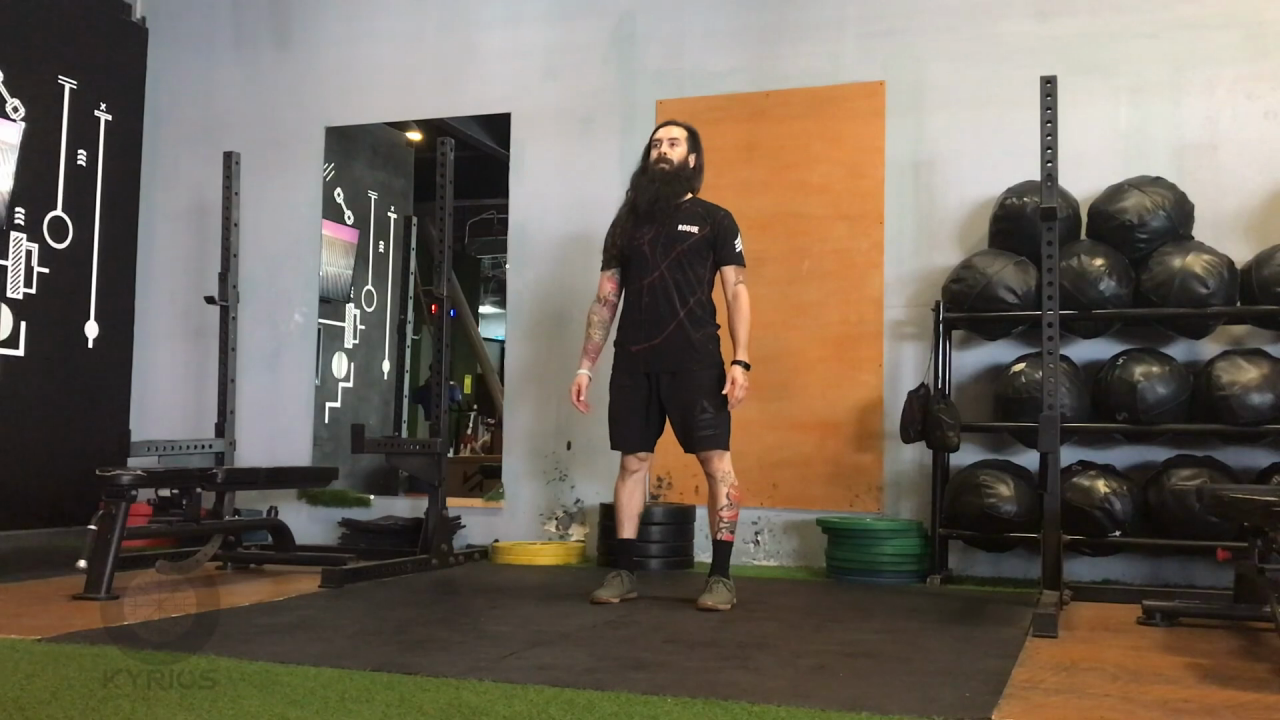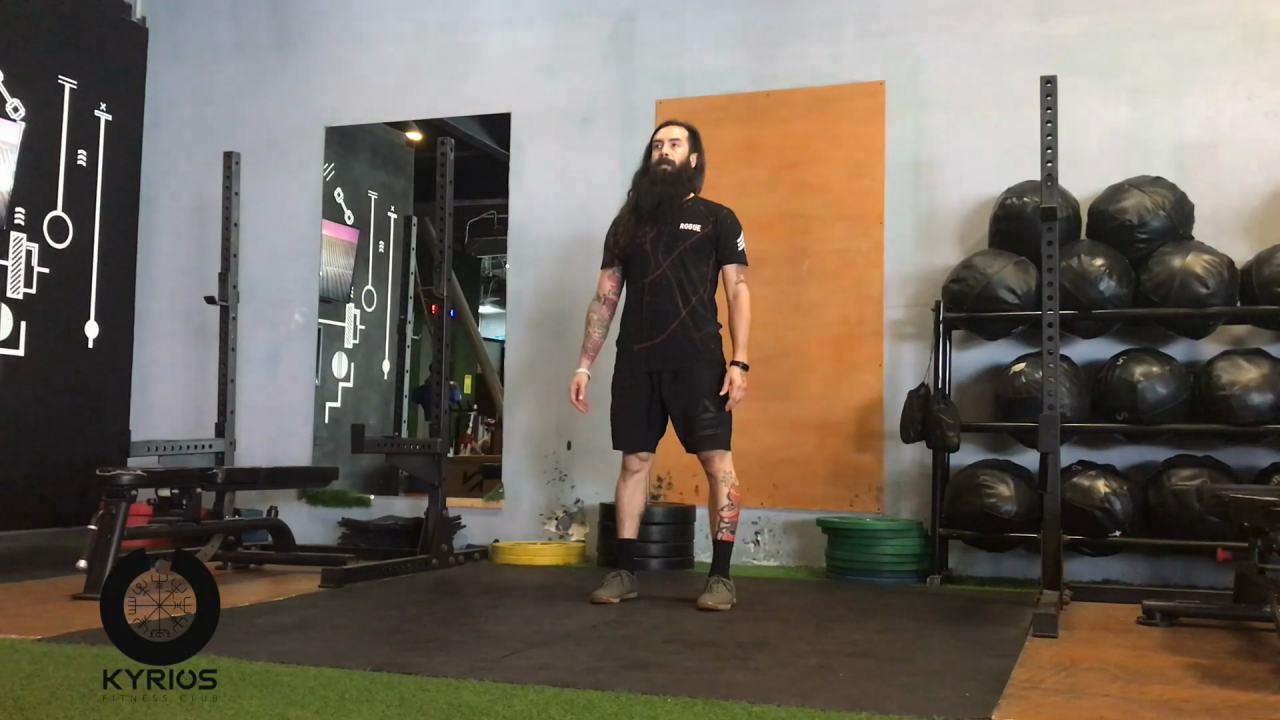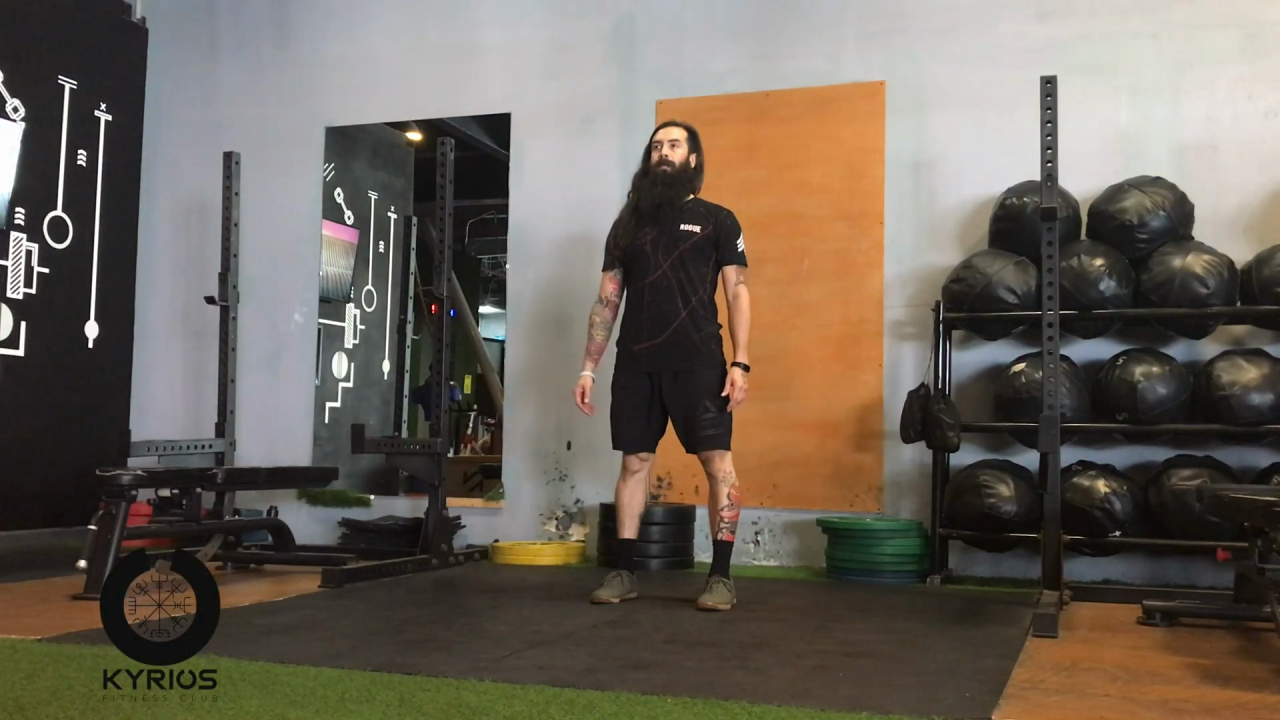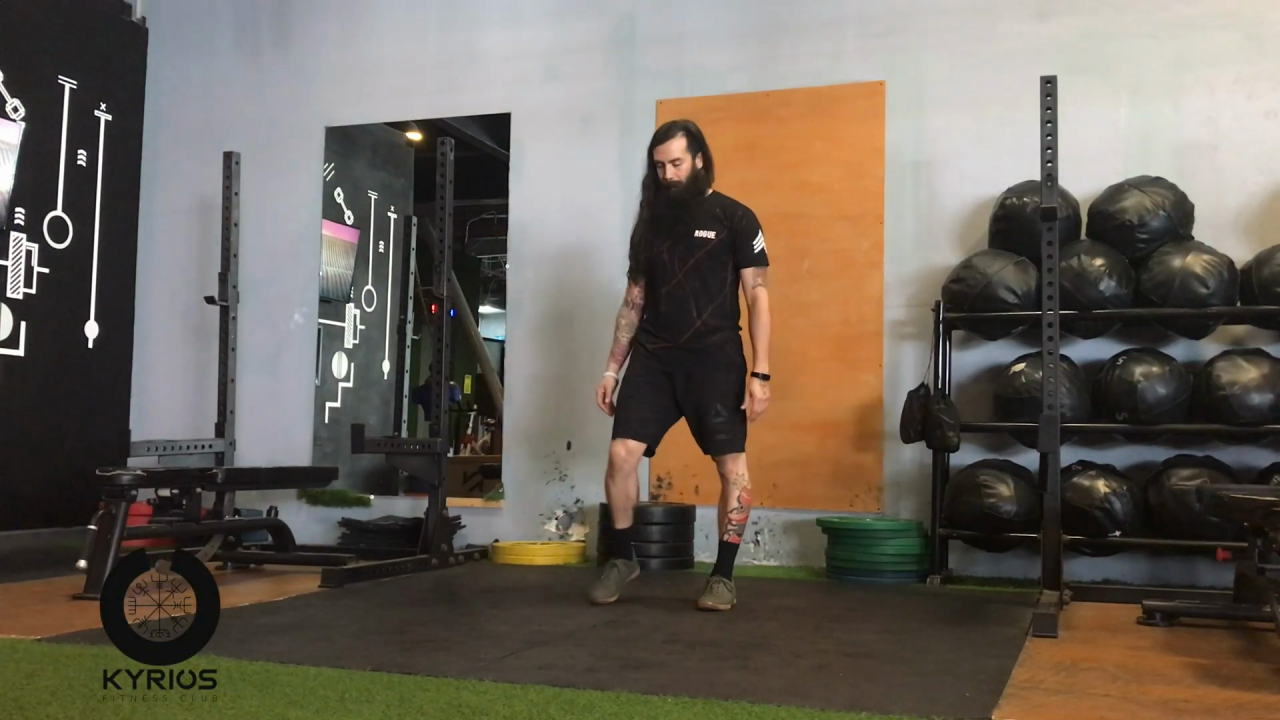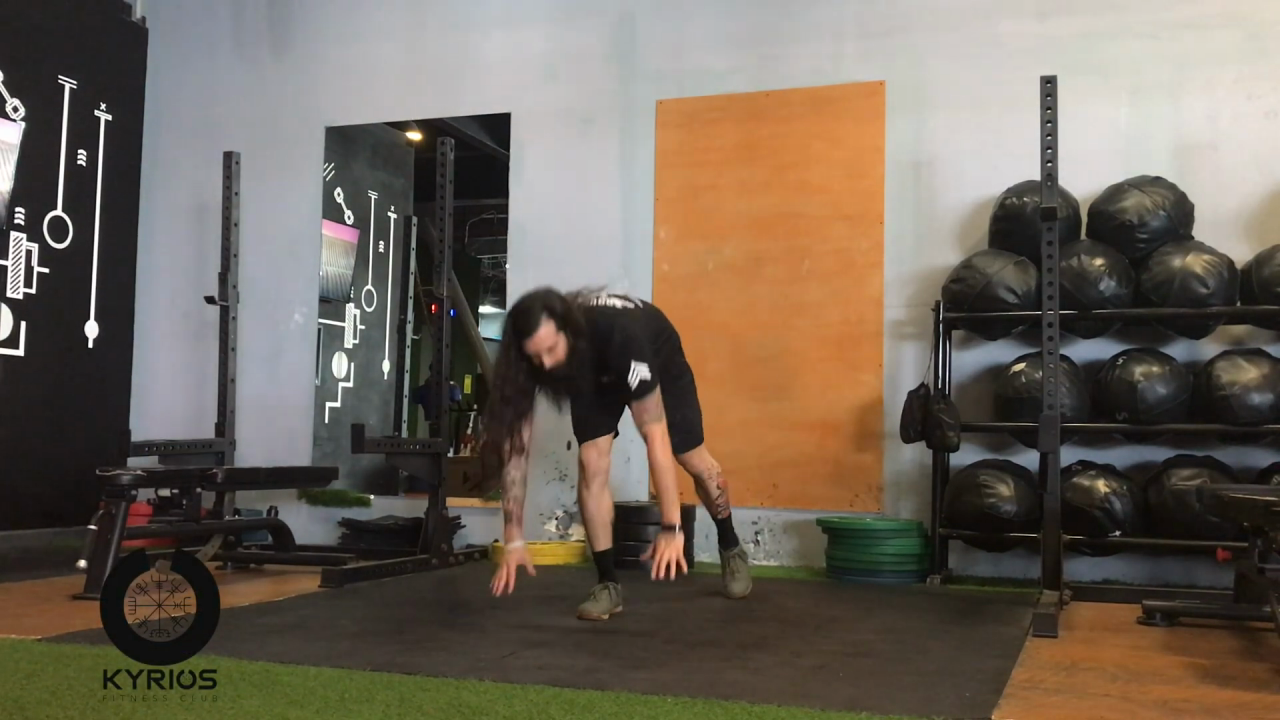
dt=1s
person 1, frame 1
left shoulder: (714, 220)
right shoulder: (627, 222)
left elbow: (736, 292)
right elbow: (605, 298)
left wrist: (740, 361)
right wrist: (585, 366)
left hip: (695, 362)
right hip: (634, 363)
left knee: (716, 461)
right knee: (632, 461)
left ankle: (721, 576)
right ankle: (624, 571)
person 1, frame 2
left shoulder: (717, 219)
right shoulder: (628, 222)
left elbow: (738, 292)
right elbow: (605, 298)
left wrist: (739, 361)
right wrist: (584, 365)
left hip: (697, 362)
right hip: (636, 362)
left knee: (717, 461)
right knee: (634, 462)
left ankle: (721, 575)
right ankle: (624, 571)
person 1, frame 3
left shoulder: (717, 220)
right shoulder: (628, 224)
left elbow: (737, 293)
right elbow: (607, 299)
left wrist: (740, 362)
right wrist: (588, 368)
left hip: (698, 362)
right hip: (636, 363)
left knee: (718, 461)
right knee: (634, 462)
left ankle: (721, 576)
right ankle: (624, 571)
person 1, frame 4
left shoulder: (735, 218)
right shoulder: (650, 223)
left elbow: (758, 297)
right elbow: (633, 302)
left wrist: (760, 372)
right wrist: (612, 369)
left hip: (715, 363)
right hip: (654, 360)
left knee: (731, 465)
right knee: (622, 453)
left ankle: (723, 576)
right ankle: (621, 558)
person 1, frame 5
left shoulder: (620, 334)
right shoulder: (533, 359)
left elbow: (655, 434)
right elbow: (516, 445)
left wrist: (670, 529)
right wrist: (514, 539)
left hip: (659, 362)
left knee: (694, 460)
right knee: (592, 467)
left ankle: (731, 547)
right ankle: (608, 583)
